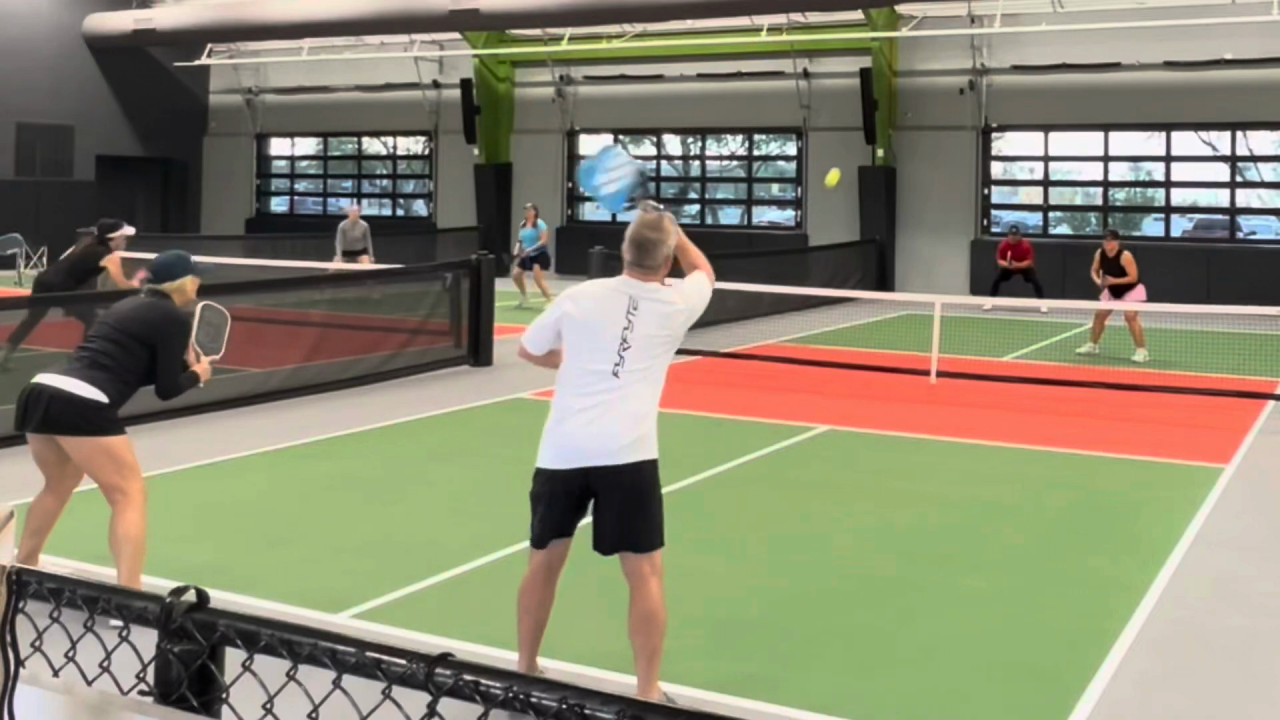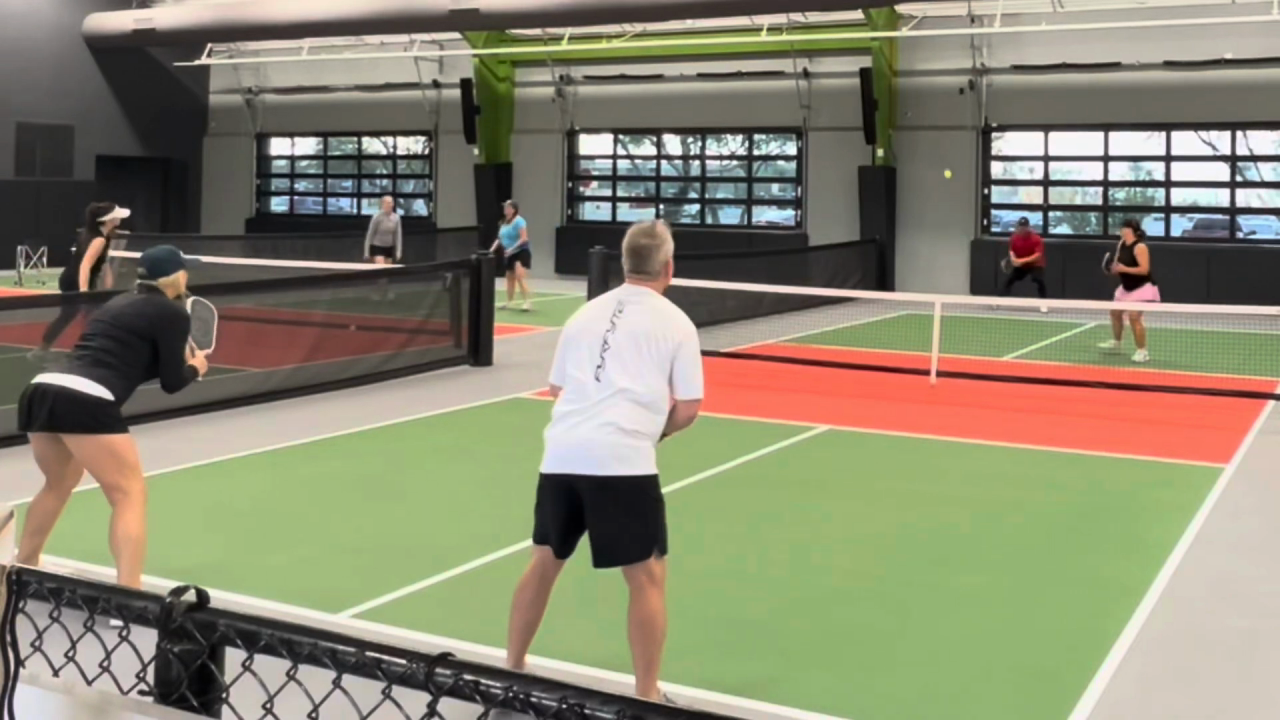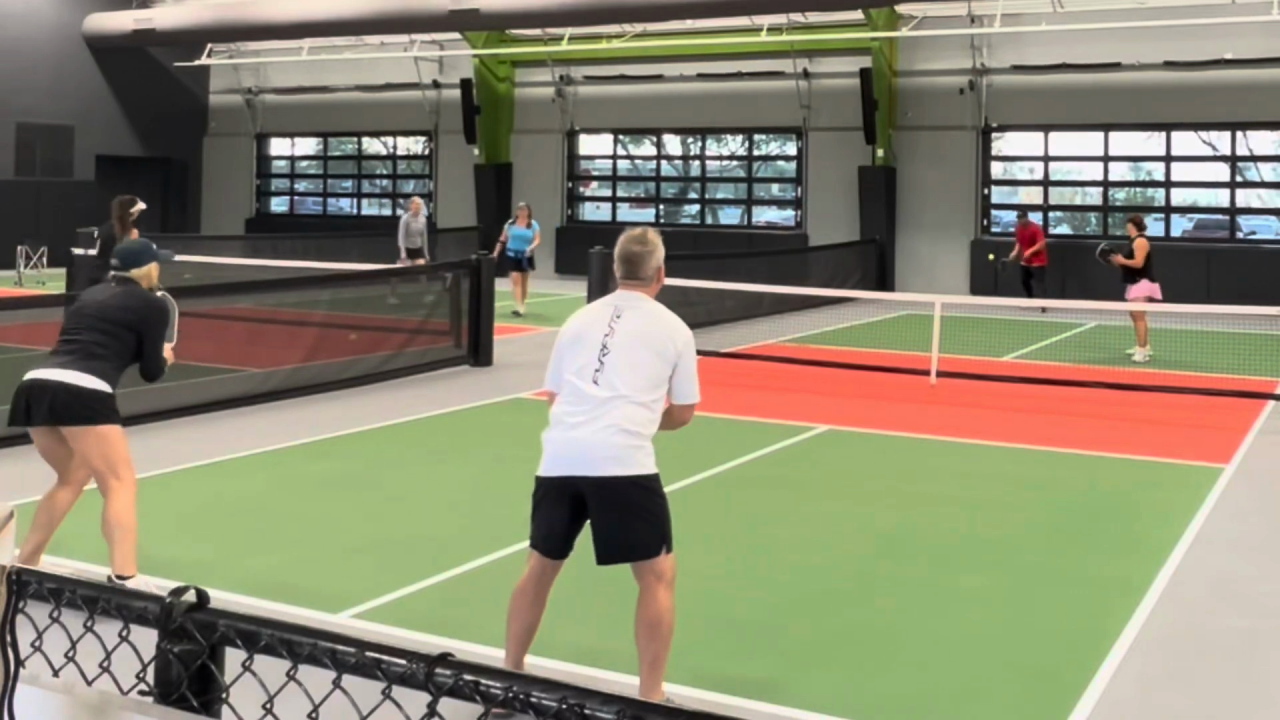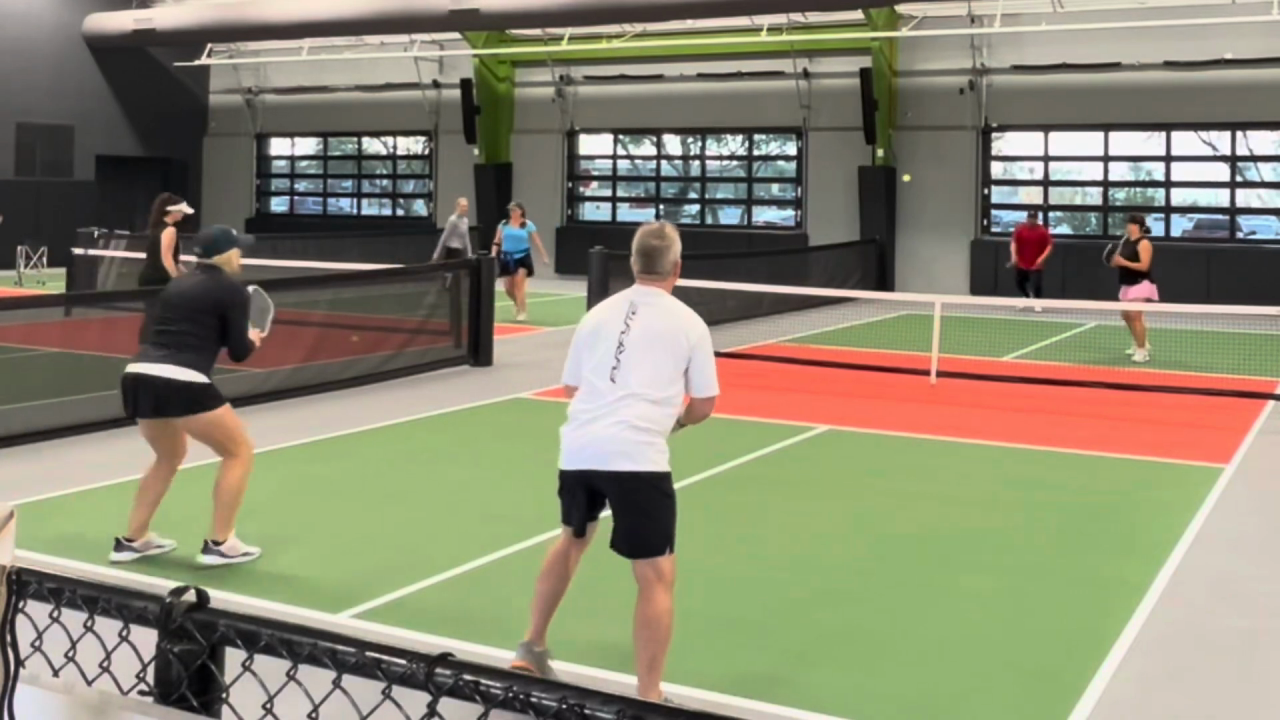
dt=0.7s
person 1, frame 1
left shoulder: (578, 296)
right shoulder: (677, 305)
left elbow: (529, 351)
right elbow: (704, 272)
right wrist: (673, 231)
left hip: (561, 450)
right hip: (627, 454)
left knee: (544, 562)
right knee: (645, 573)
left ankle: (525, 674)
right ankle: (648, 696)
person 1, frame 2
left shoulder: (586, 314)
right shoulder: (676, 324)
right elbow: (687, 410)
left hip: (561, 455)
right hip: (622, 462)
left knee: (544, 561)
right knee: (647, 577)
left ankle: (511, 673)
right ankle: (646, 699)
person 1, frame 3
left shoulder: (579, 319)
right shoulder: (673, 329)
right elbow: (682, 413)
left hip: (560, 459)
right hip: (623, 464)
left knee: (541, 566)
right knee: (657, 576)
right ankle: (650, 700)
person 1, frame 4
left shoulder: (598, 314)
right shoulder: (688, 323)
left elbow: (571, 387)
right elbow: (703, 406)
left hip: (579, 451)
right hip: (637, 459)
left knee: (572, 540)
right knee: (656, 576)
left ankle: (531, 650)
right ankle: (648, 701)
person 2, frame 1
left shoulder: (130, 305)
right shoulder: (174, 318)
right elbow: (166, 390)
left wrist: (183, 363)
right wrist: (197, 374)
left hip: (38, 392)
right hip: (81, 405)
left knee: (60, 484)
right knee: (129, 494)
person 2, frame 2
left shoulder: (120, 302)
right shoulder: (172, 313)
right elbow: (171, 383)
left wrist: (177, 358)
right wrist: (195, 367)
left hip: (40, 391)
right hip: (85, 402)
left knee: (60, 483)
right knee: (129, 494)
person 2, frame 3
left shoulder: (92, 293)
right shoulder: (152, 304)
right elbow: (151, 372)
left wrist: (148, 352)
right wrist: (164, 358)
left hip: (35, 386)
right hip: (82, 393)
left knee: (74, 476)
right knee: (120, 484)
left ankle: (23, 569)
right ankle: (125, 580)
person 2, frame 4
left shoulder: (178, 283)
right shoulder: (232, 289)
right elbow: (238, 352)
left wrist: (241, 338)
right wrist: (253, 340)
left hip: (140, 376)
right hip: (182, 383)
left knee: (170, 455)
right knee: (238, 453)
left ankle: (132, 540)
right ankle: (217, 544)
